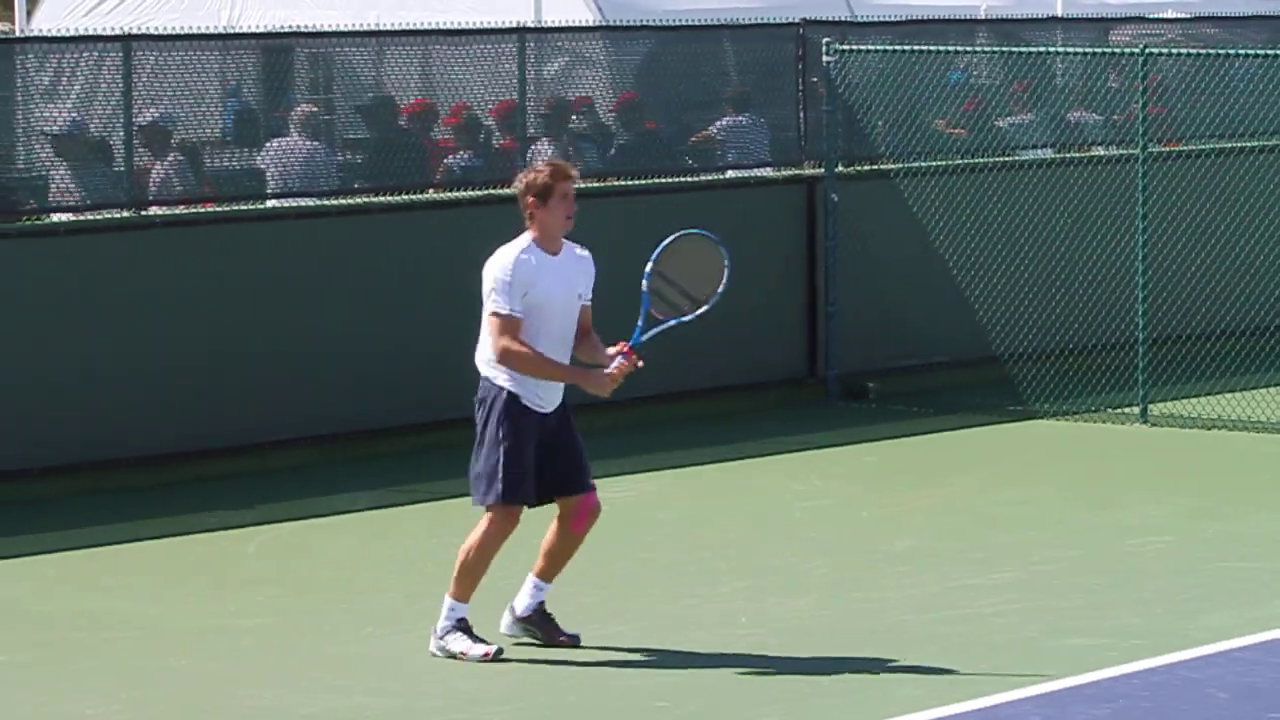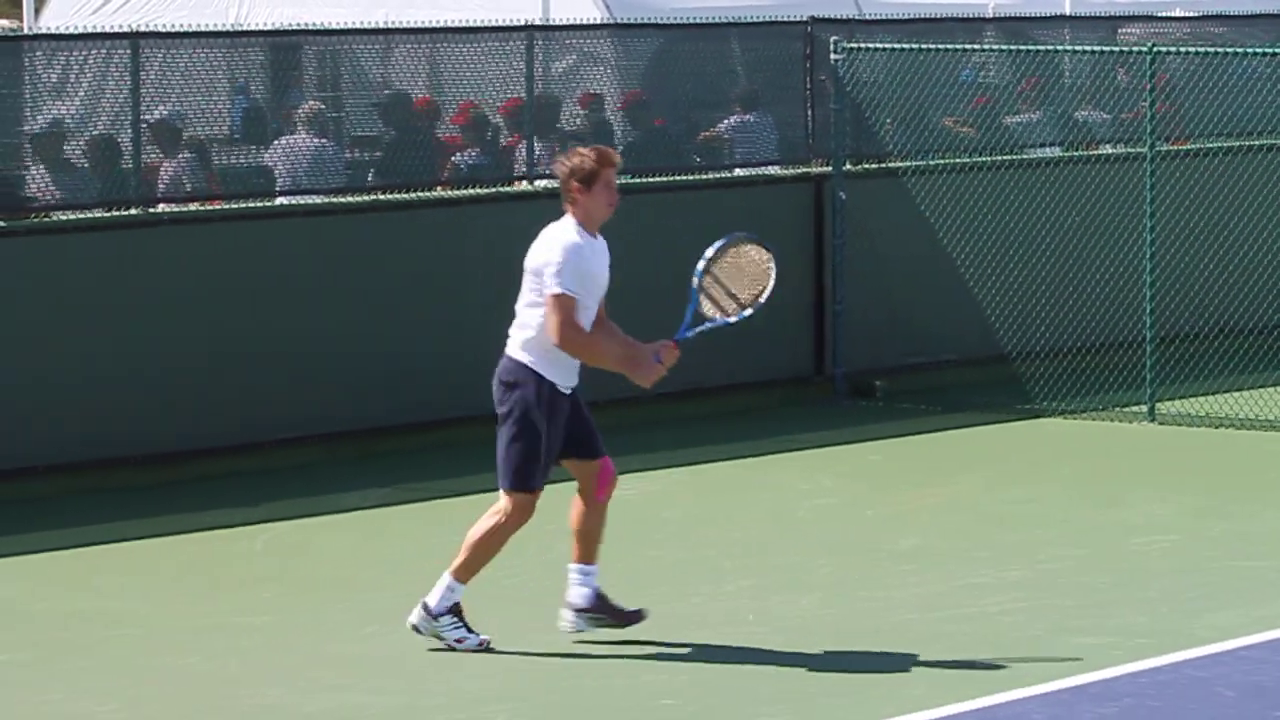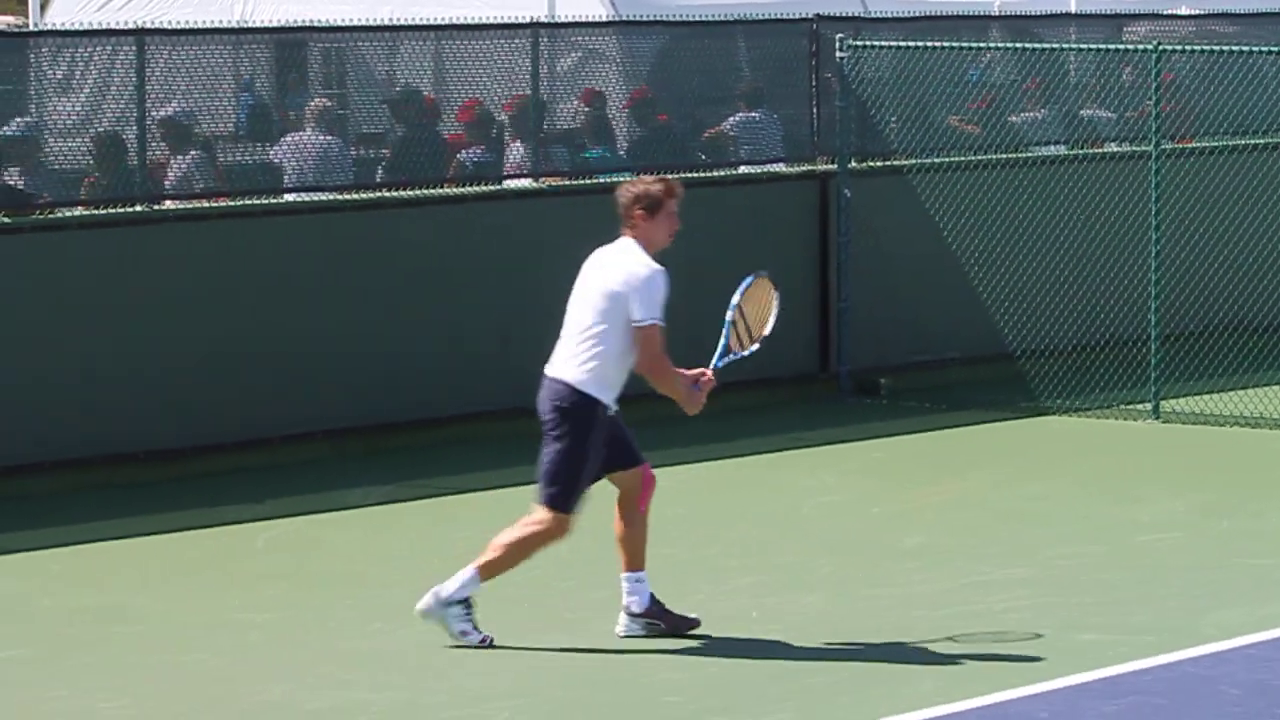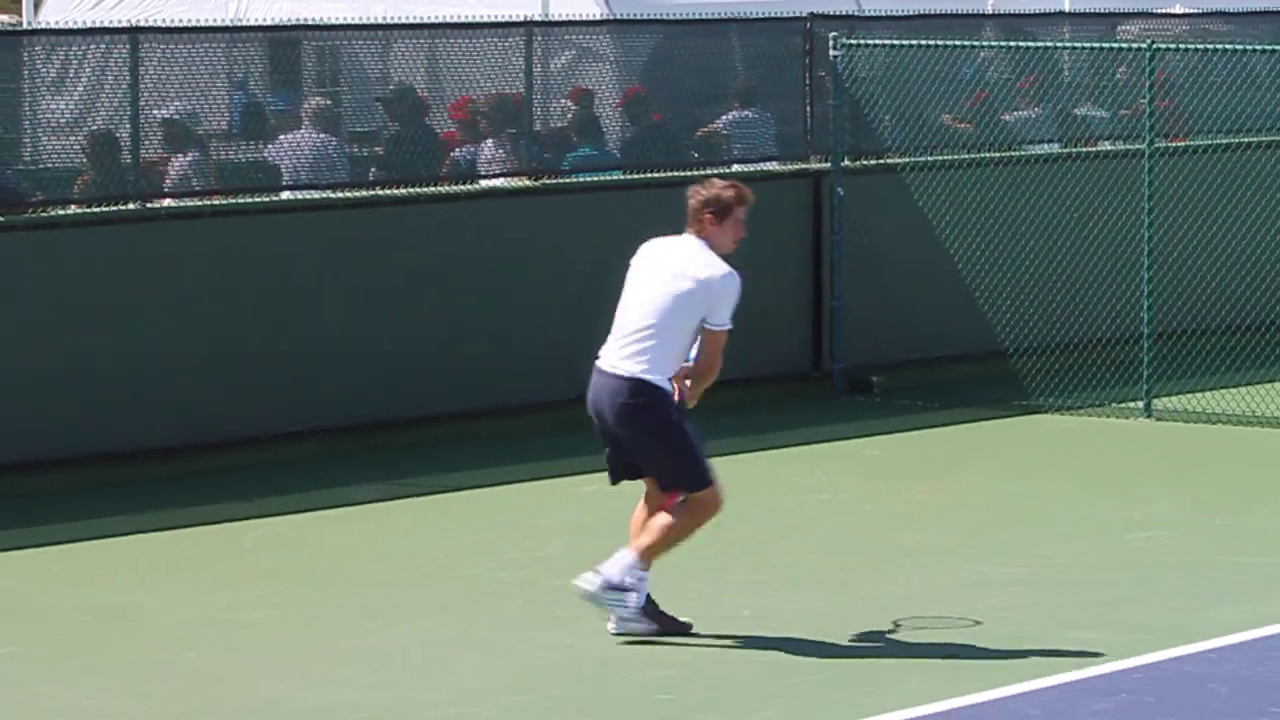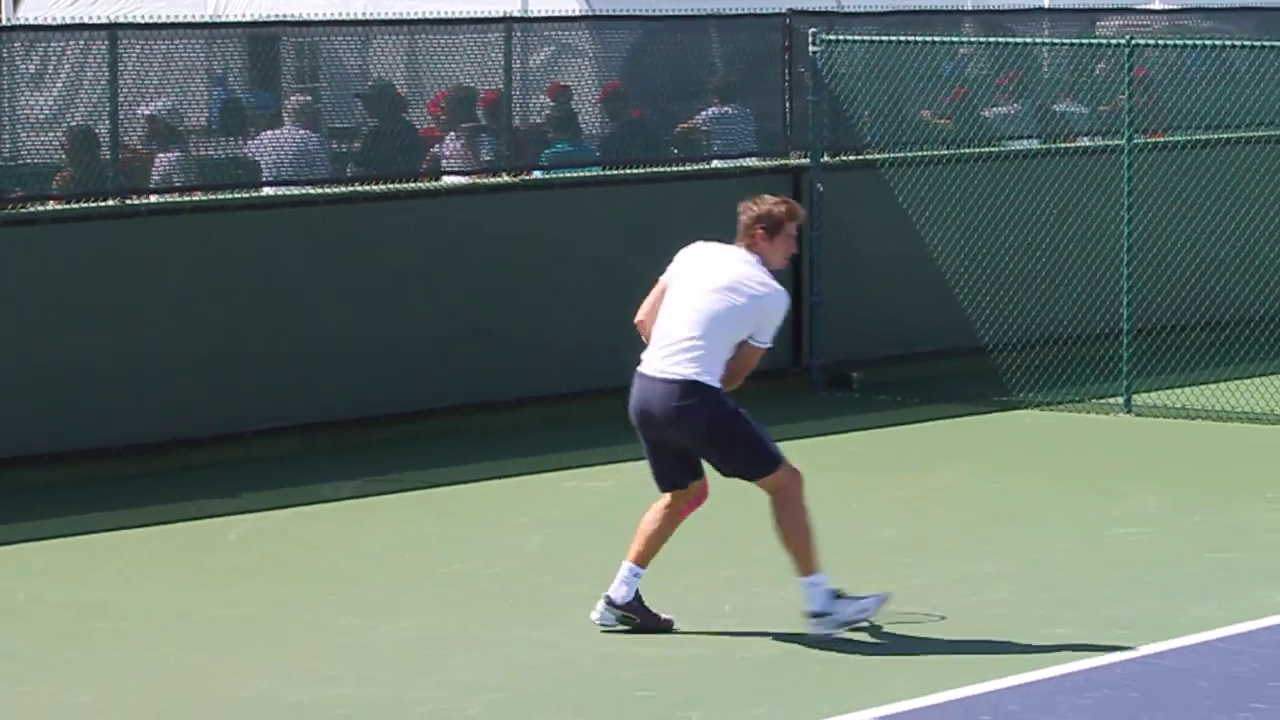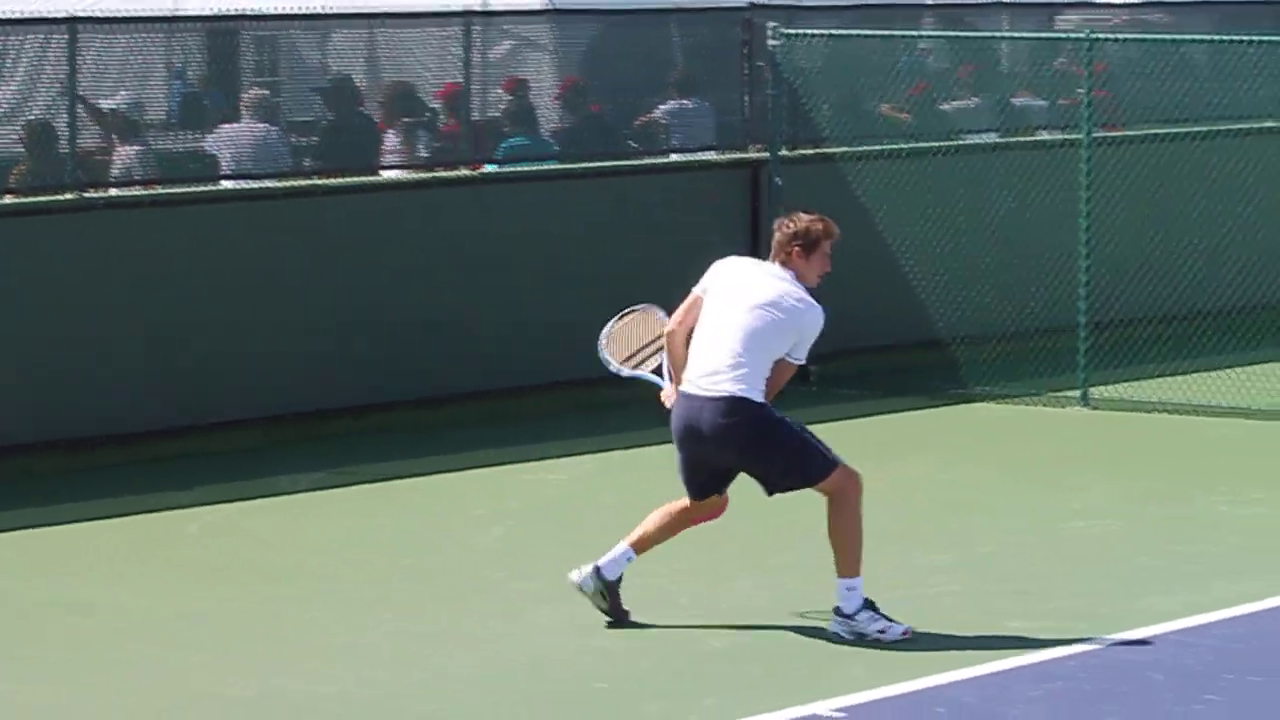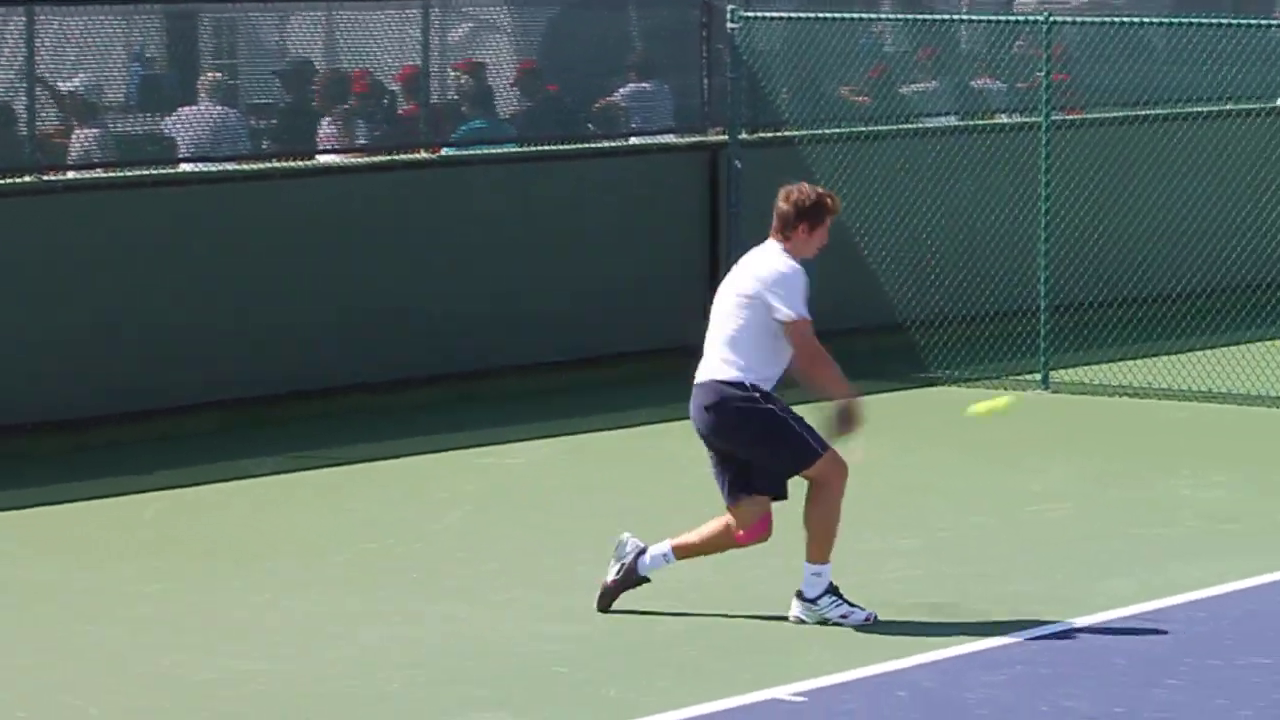
dt=0.2s
person 1, frame 1
left shoulder: (580, 261)
right shoulder: (509, 265)
right elbow: (505, 348)
left wrist: (608, 356)
right wrist: (583, 377)
left hip: (551, 404)
right hip: (509, 399)
left knee: (582, 508)
right knee: (501, 517)
left ankle: (527, 609)
right ankle: (449, 625)
person 1, frame 2
left shoulder: (595, 246)
right shoulder: (564, 247)
left elbow: (596, 324)
right elbow: (566, 333)
left wrist: (645, 349)
right wrist: (631, 366)
left hip: (557, 385)
right hip: (530, 380)
left knee: (600, 475)
right knee: (518, 504)
left ankle: (583, 599)
right ankle: (438, 607)
person 1, frame 3
left shoulder: (609, 258)
right shoulder: (648, 274)
right elbow: (652, 362)
left wrist: (682, 377)
right wrist: (686, 395)
left hip: (584, 399)
right hip: (578, 400)
left knee: (639, 482)
right knee: (553, 520)
left ankle: (638, 606)
right ankle: (452, 597)
person 1, frame 4
left shoulder: (652, 249)
right shoulder: (721, 277)
right elbow: (709, 363)
right wrist: (694, 386)
left hip: (604, 383)
right hip: (638, 394)
left knee: (663, 491)
right knee: (704, 499)
left ankle: (631, 602)
right ankle: (614, 577)
person 1, frame 5
left shoulder: (695, 252)
right shoulder: (772, 295)
left elbow: (644, 319)
right elbow: (736, 373)
left hip: (645, 391)
right hip: (692, 398)
left knee: (683, 495)
right knee: (786, 484)
left ankle: (619, 598)
right ankle: (822, 604)
person 1, frame 6
left shoulder: (726, 268)
right shoulder: (808, 312)
left elbow: (676, 330)
right elbow: (770, 387)
left hip: (688, 411)
right hip: (735, 414)
left knee: (704, 504)
right knee: (846, 486)
left ankle: (603, 573)
right ankle: (852, 608)
person 1, frame 7
left shoulder: (765, 264)
right shoulder: (782, 273)
left elbow: (790, 356)
right elbow: (808, 353)
left wrist: (833, 390)
right wrist: (847, 397)
left hip: (710, 400)
right hip: (735, 396)
left knee: (749, 528)
right knee: (832, 471)
left ankle: (641, 560)
right ankle: (814, 593)
